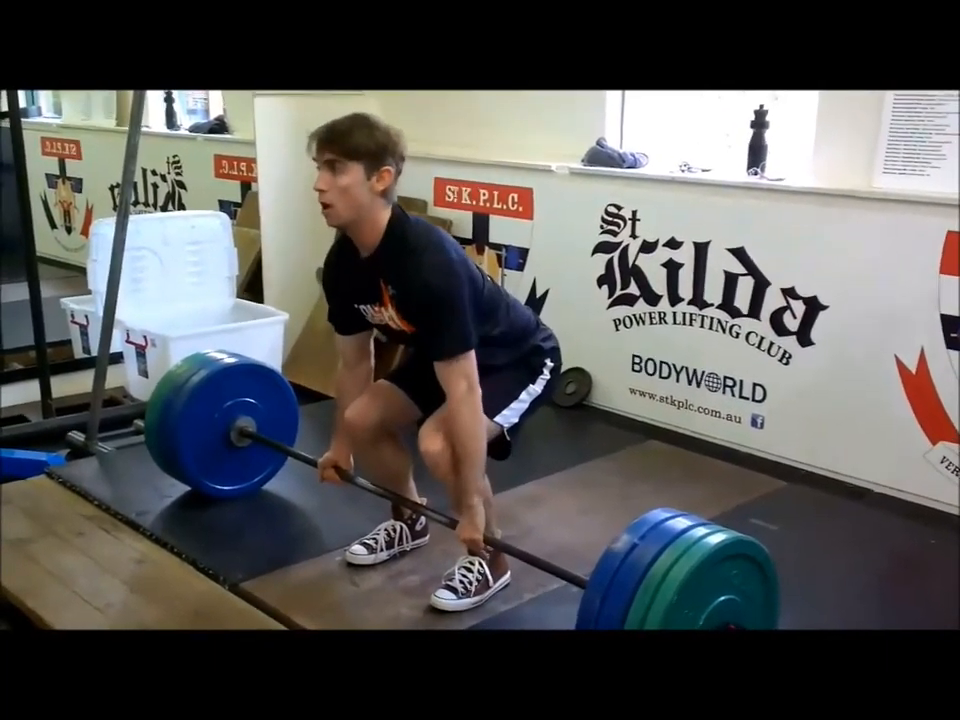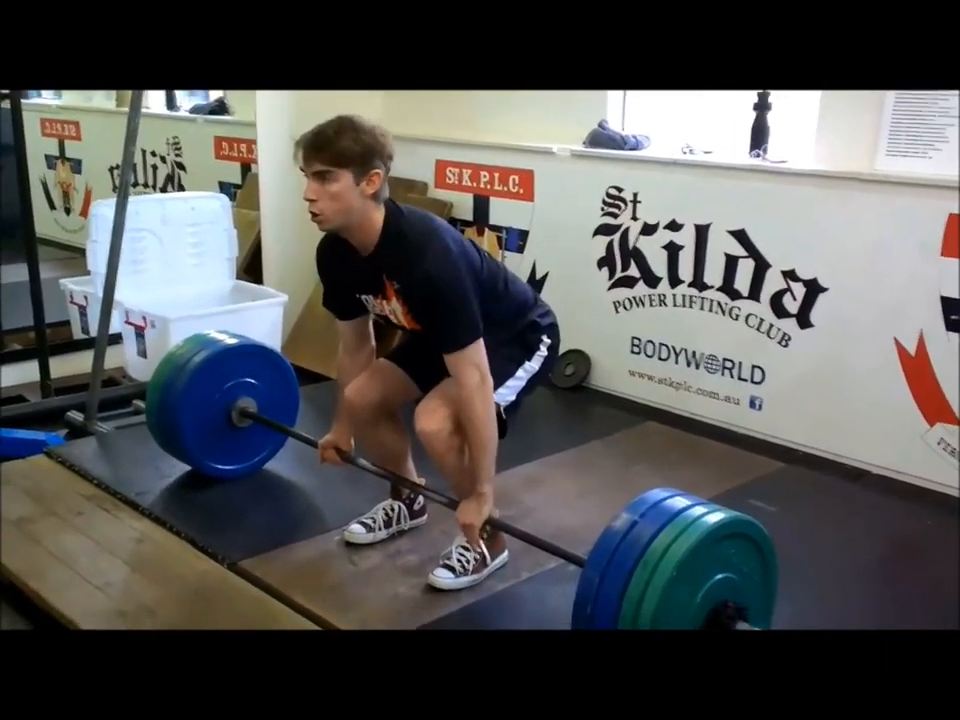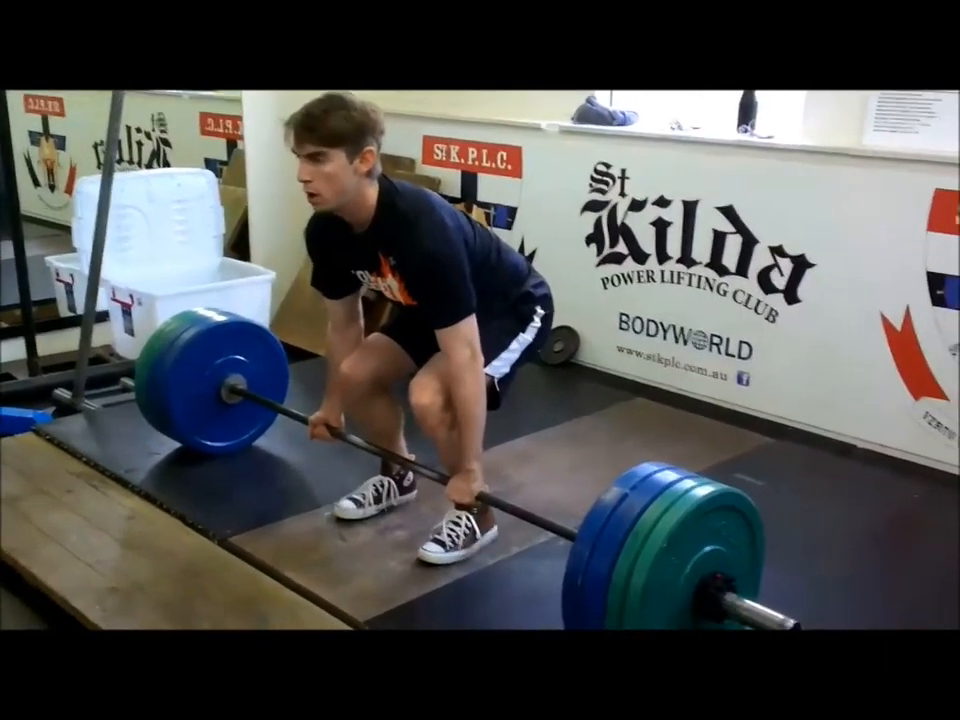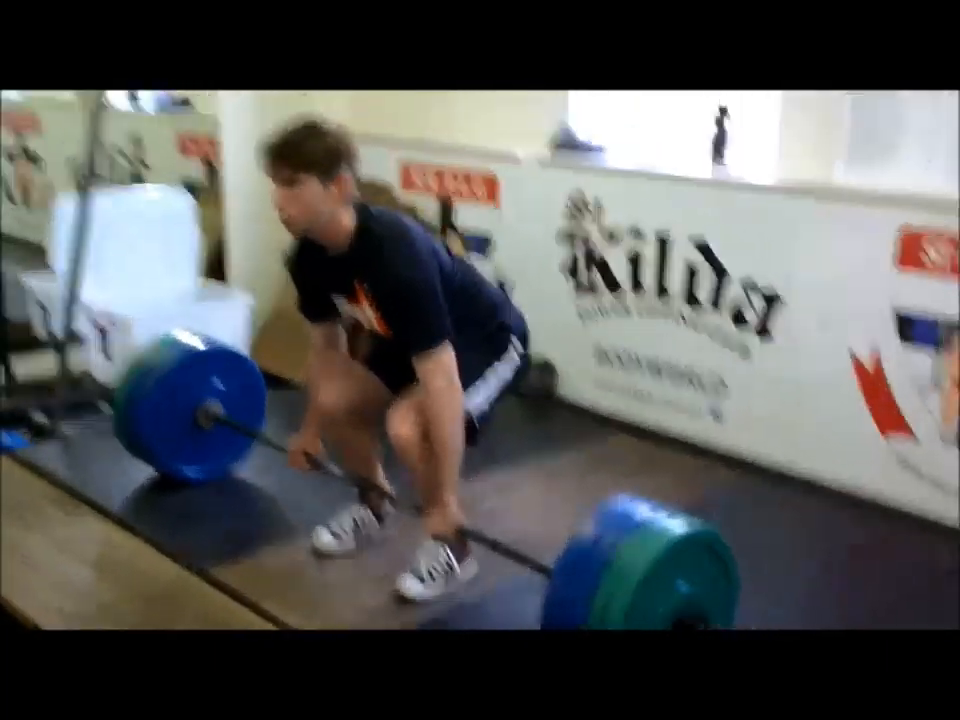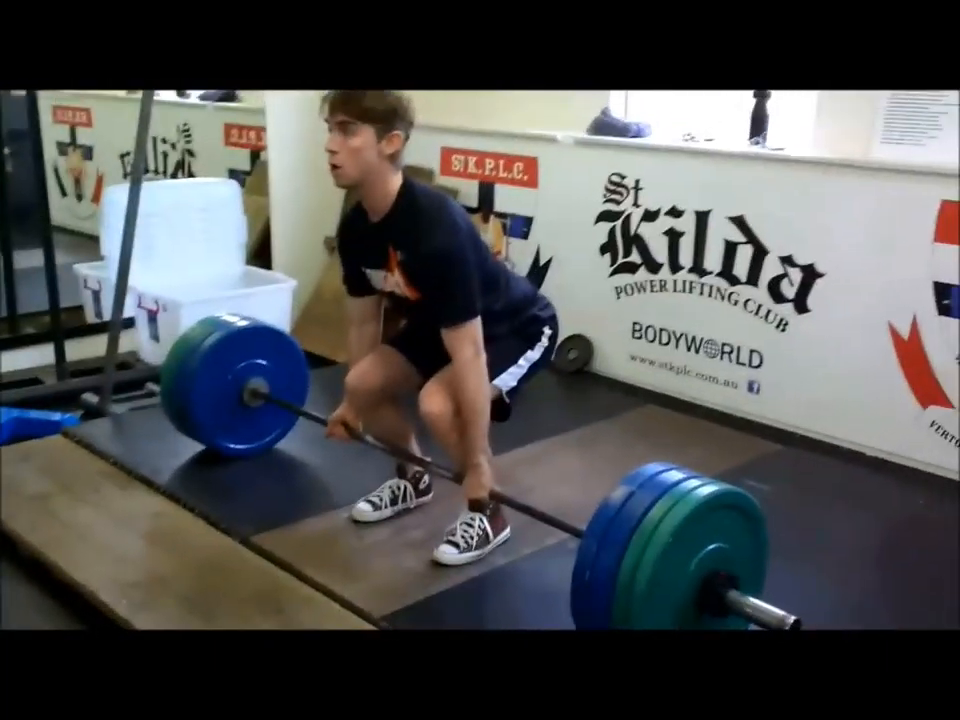
dt=0.5s
person 1, frame 1
left shoulder: (430, 263)
right shoulder: (342, 262)
left elbow: (464, 391)
right elbow: (354, 360)
left wrist: (471, 508)
right wrist: (339, 443)
left hip: (520, 357)
right hip: (438, 353)
left knee: (438, 443)
right knee: (363, 421)
left ankle: (489, 561)
right ankle: (408, 521)
person 1, frame 2
left shoulder: (428, 257)
right shoulder: (335, 253)
left elbow: (475, 379)
right elbow: (355, 344)
left wrist: (481, 493)
right wrist: (341, 426)
left hip: (518, 335)
right hip: (441, 334)
left knee: (435, 423)
right knee: (362, 400)
left ankle: (487, 539)
right ankle: (407, 501)
person 1, frame 3
left shoulder: (425, 231)
right shoulder: (326, 230)
left elbow: (463, 356)
right elbow: (344, 322)
left wrist: (469, 470)
right wrist: (331, 403)
left hip: (513, 307)
right hip: (432, 306)
left knee: (428, 397)
right knee: (356, 375)
left ankle: (475, 511)
right ankle: (396, 475)
person 1, frame 4
left shoulder: (400, 256)
right shoulder: (310, 255)
left elbow: (440, 383)
right elbow: (325, 345)
left wrist: (445, 502)
right wrist: (309, 430)
left hip: (488, 336)
right hip: (412, 336)
left knee: (407, 428)
right knee: (335, 404)
left ankle: (451, 543)
right ankle: (374, 507)
person 1, frame 5
left shoulder: (436, 229)
right shoulder: (356, 227)
left elbow: (468, 352)
right elbow: (364, 319)
left wrist: (477, 466)
right wrist: (349, 402)
left hip: (519, 325)
left knee: (437, 404)
right knee: (366, 384)
left ankle: (487, 513)
right ankle: (412, 478)
